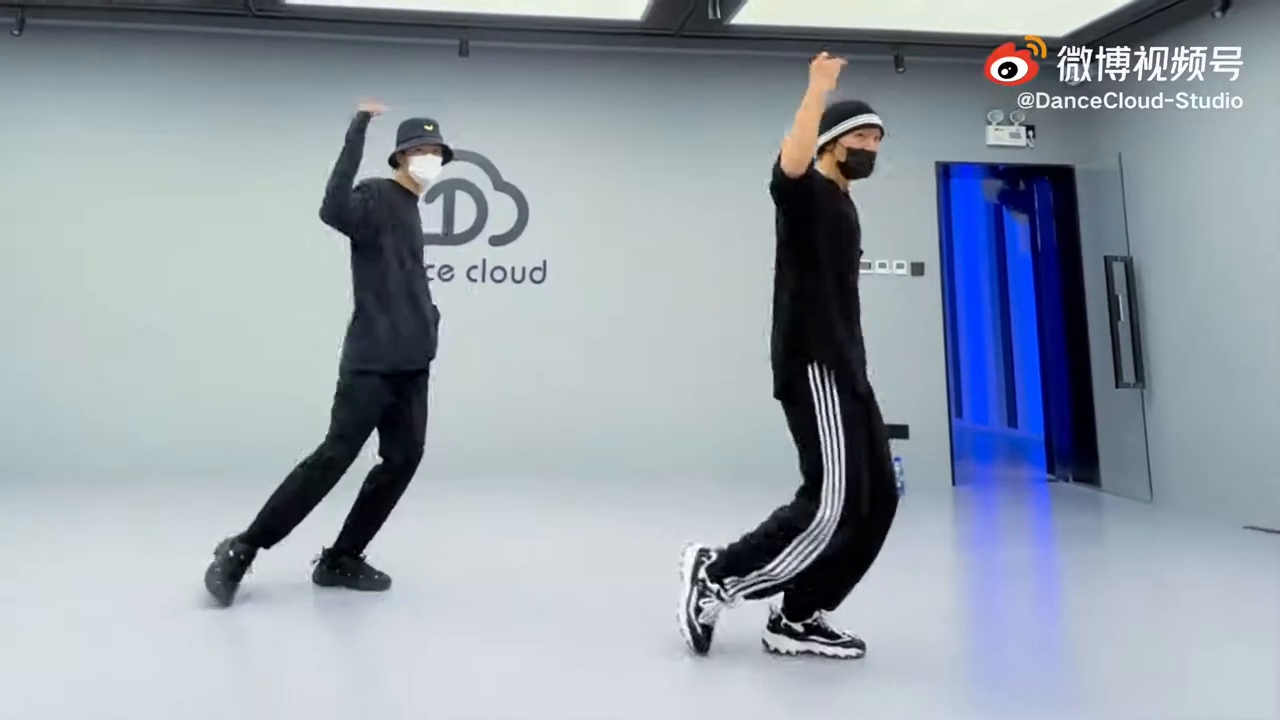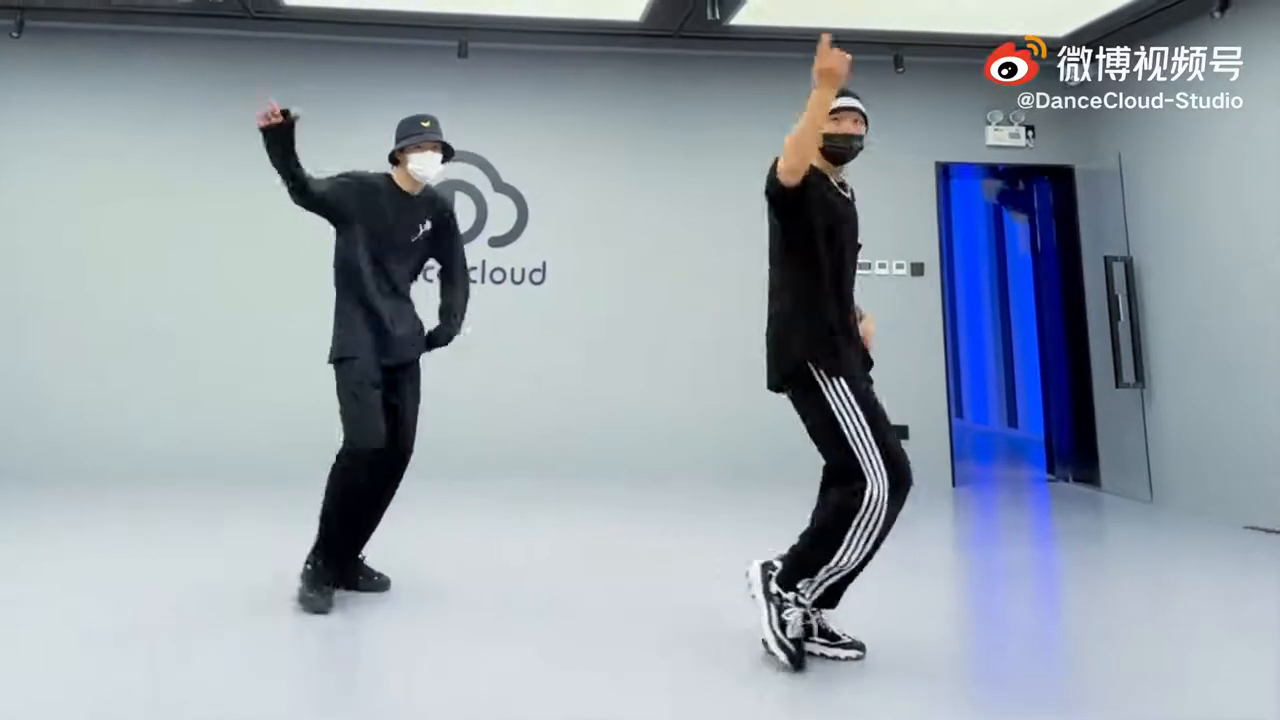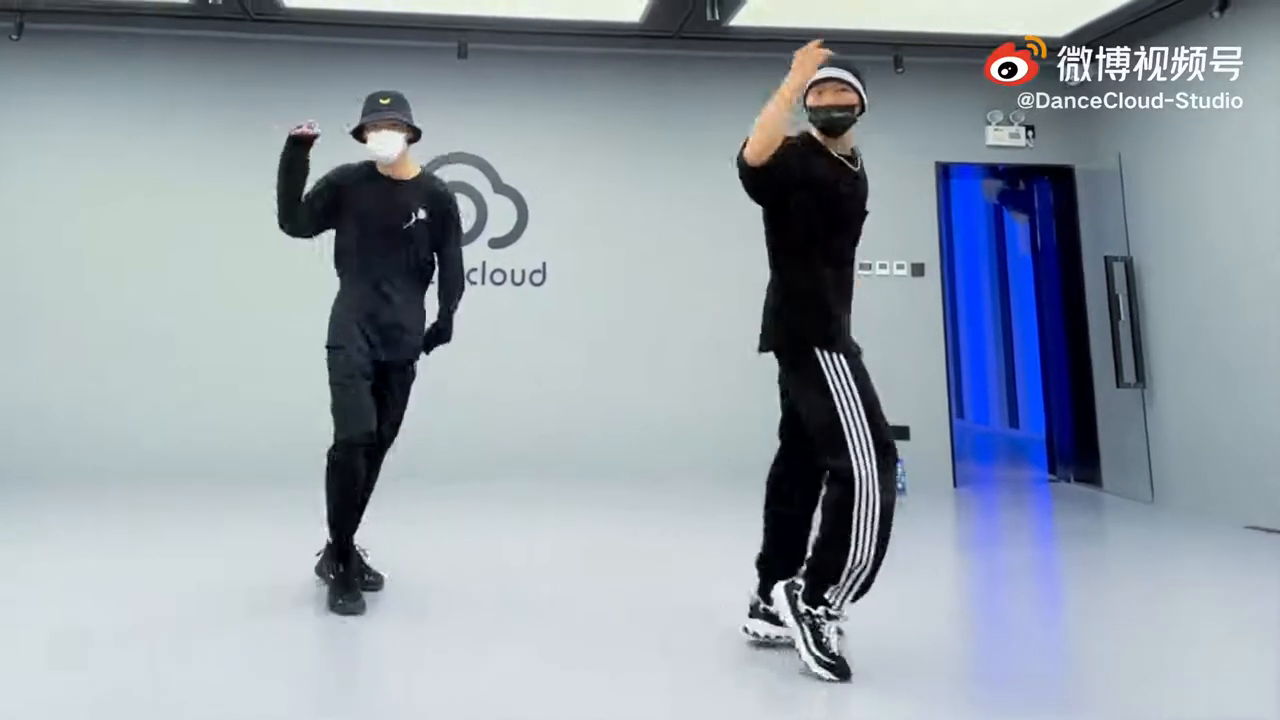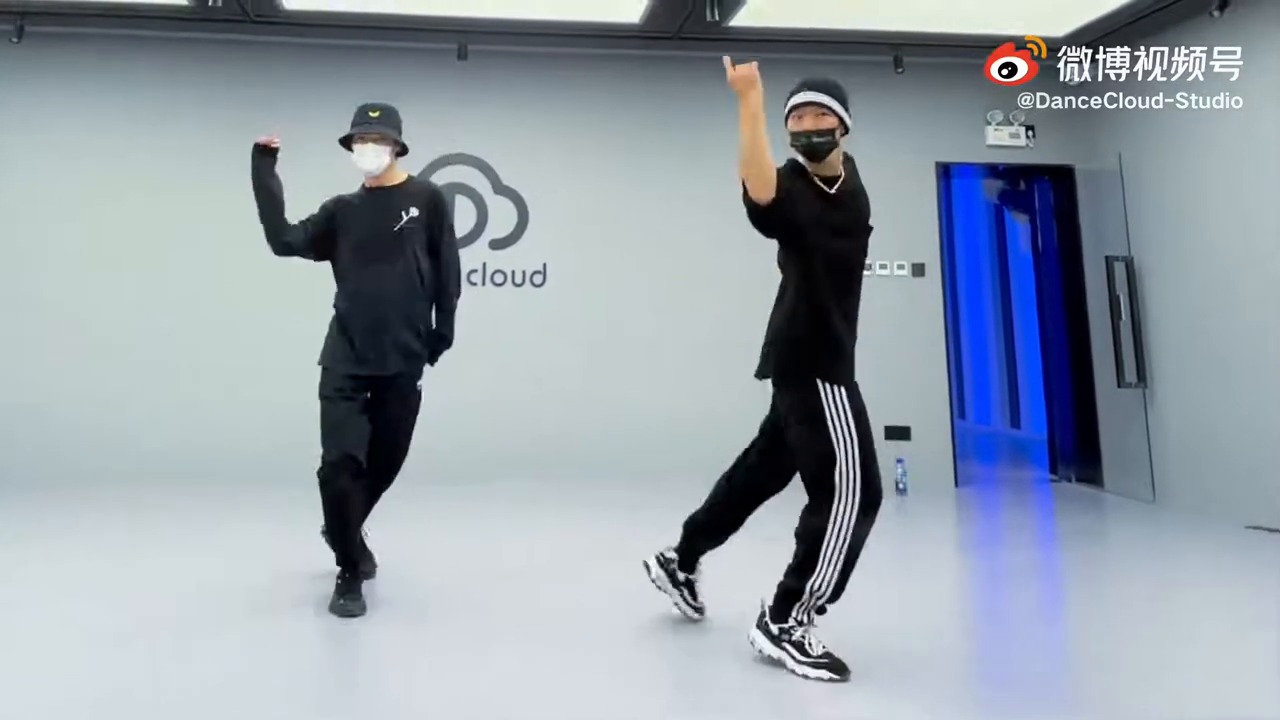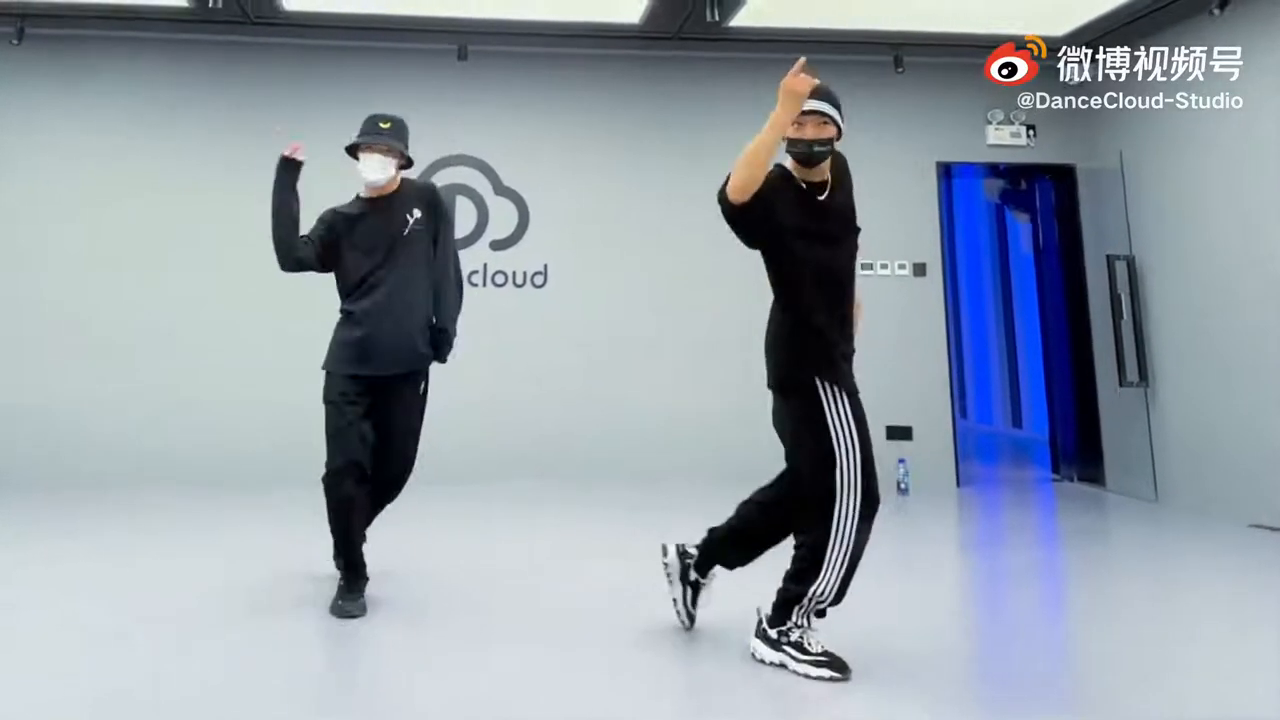
dt=0.2s
person 1, frame 1
left shoulder: (841, 204)
right shoulder: (808, 194)
right elbow: (789, 164)
right wrist: (818, 91)
left hip: (845, 369)
right hip: (814, 367)
left knee: (877, 501)
right knee: (830, 507)
left ankle: (798, 618)
right ankle: (715, 574)
person 1, frame 2
left shoulder: (842, 195)
right shoulder: (798, 188)
right elbow: (788, 168)
left wrist: (857, 325)
right wrist: (822, 91)
left hip: (836, 355)
right hip: (810, 358)
left knee: (855, 485)
right knee: (880, 483)
left ankle: (799, 613)
right ankle: (787, 582)
person 1, frame 3
left shoulder: (854, 169)
right shoulder: (793, 159)
right elbow: (753, 156)
right wrist: (793, 80)
left hip: (825, 331)
right hip: (808, 332)
left knee: (802, 458)
right knee: (866, 469)
left ankle: (774, 600)
right ankle: (815, 601)
person 1, frame 4
left shoulder: (850, 177)
right shoulder: (786, 188)
right elbow: (759, 194)
right wrist: (751, 102)
left hip: (820, 350)
right hip: (812, 357)
left knee: (767, 463)
right knee: (852, 492)
left ankle: (681, 562)
right ankle: (784, 624)
person 1, frame 5
left shoulder: (840, 177)
right shoulder: (774, 193)
right elbow: (736, 195)
right wrist: (781, 112)
left hip: (822, 359)
right hip: (808, 363)
left knee: (806, 485)
right knee: (850, 498)
left ankle: (698, 559)
right ankle: (783, 629)
person 2, frame 1
left shoulder: (411, 209)
right shoulder: (376, 197)
right elbow: (334, 209)
left wrist: (427, 313)
right wrist: (357, 131)
left hip: (411, 360)
right hip: (372, 357)
left knee: (404, 458)
right knee: (334, 456)
left ankle: (341, 558)
right ankle: (242, 548)
person 2, frame 2
left shoulder: (438, 211)
right shoulder: (360, 190)
left elbow: (456, 274)
right elbow: (304, 191)
left wrist: (449, 325)
right wrist: (279, 137)
left hip: (403, 351)
right hip: (358, 348)
left knee: (396, 456)
right knee: (365, 447)
left ankle: (344, 560)
right ankle: (319, 561)
person 2, frame 3
left shoulder: (436, 196)
right shoulder: (346, 183)
left elbow: (450, 266)
right elbow: (294, 222)
left wrist: (444, 323)
right wrist: (295, 152)
left hip: (401, 343)
right hip: (351, 338)
left knee: (374, 448)
right knee: (353, 441)
left ankle: (339, 551)
right ankle: (341, 564)
person 2, frame 4
left shoulder: (428, 199)
right shoulder: (341, 211)
left elbow: (447, 274)
right elbow: (283, 241)
left wrist: (443, 332)
right wrist: (263, 167)
left hip: (403, 360)
right hip: (345, 359)
left knee: (383, 464)
right knee: (340, 463)
left ankle: (345, 533)
right ankle: (349, 572)
person 2, frame 5
left shoulder: (427, 200)
right shoulder: (340, 220)
left elbow: (446, 268)
right elbow: (292, 257)
left wrist: (445, 329)
right wrist: (287, 179)
left hip: (407, 364)
right hip: (350, 364)
left knee: (394, 472)
right knee: (344, 469)
left ankle: (352, 533)
right ankle: (352, 576)
